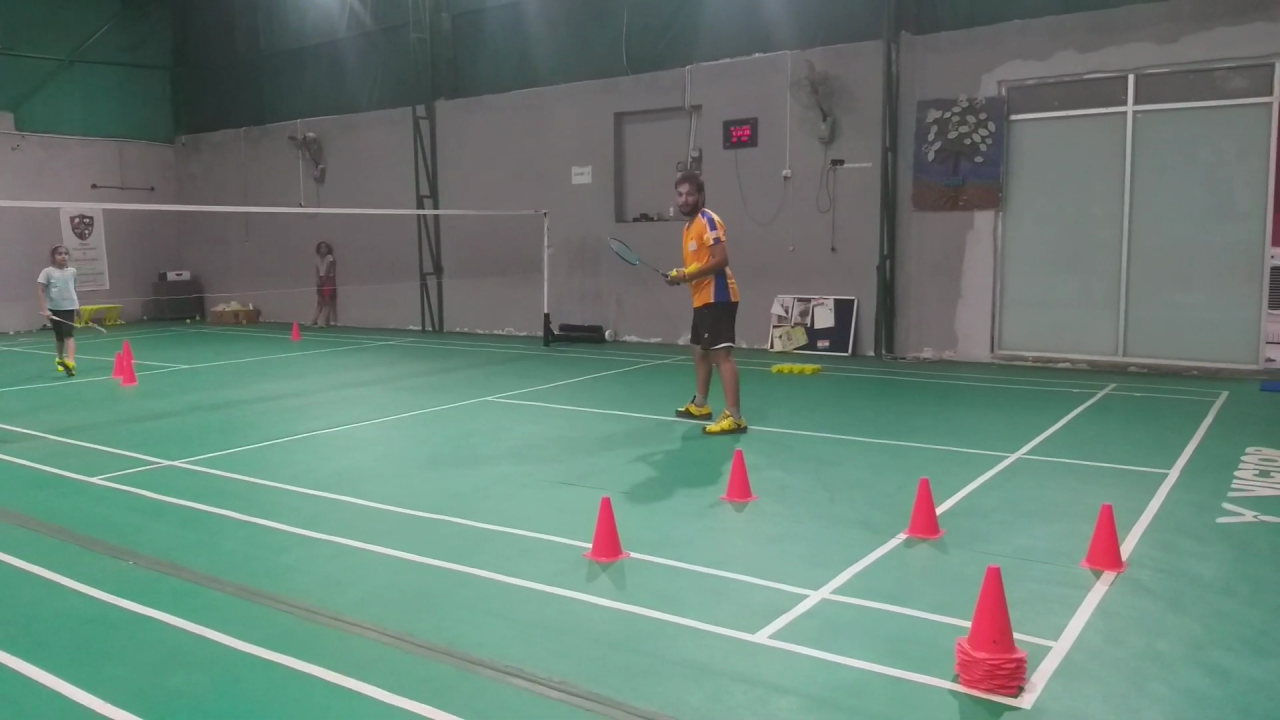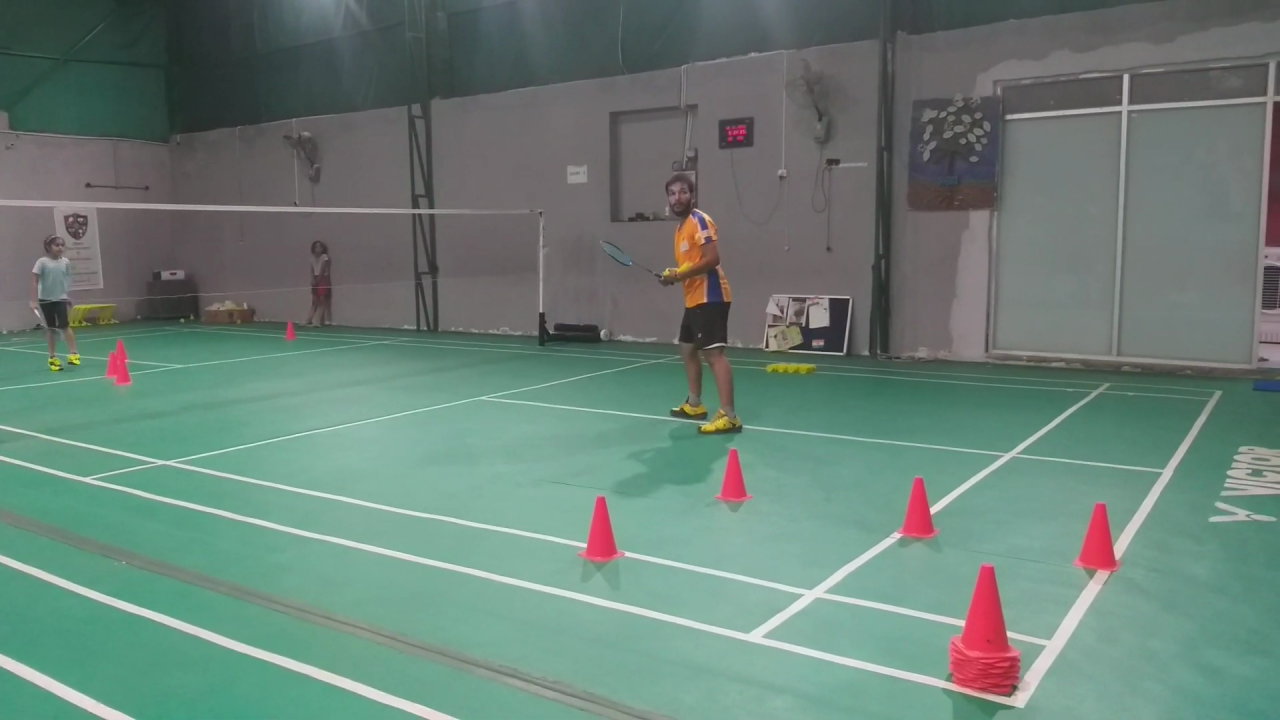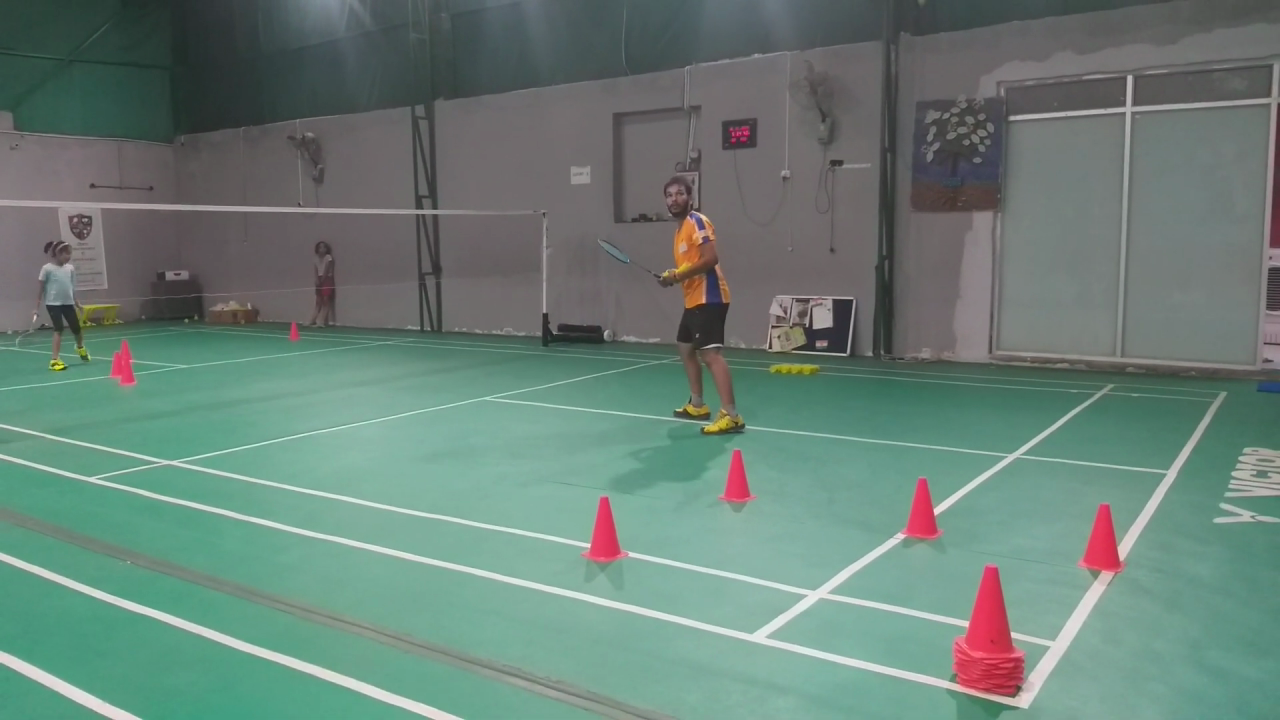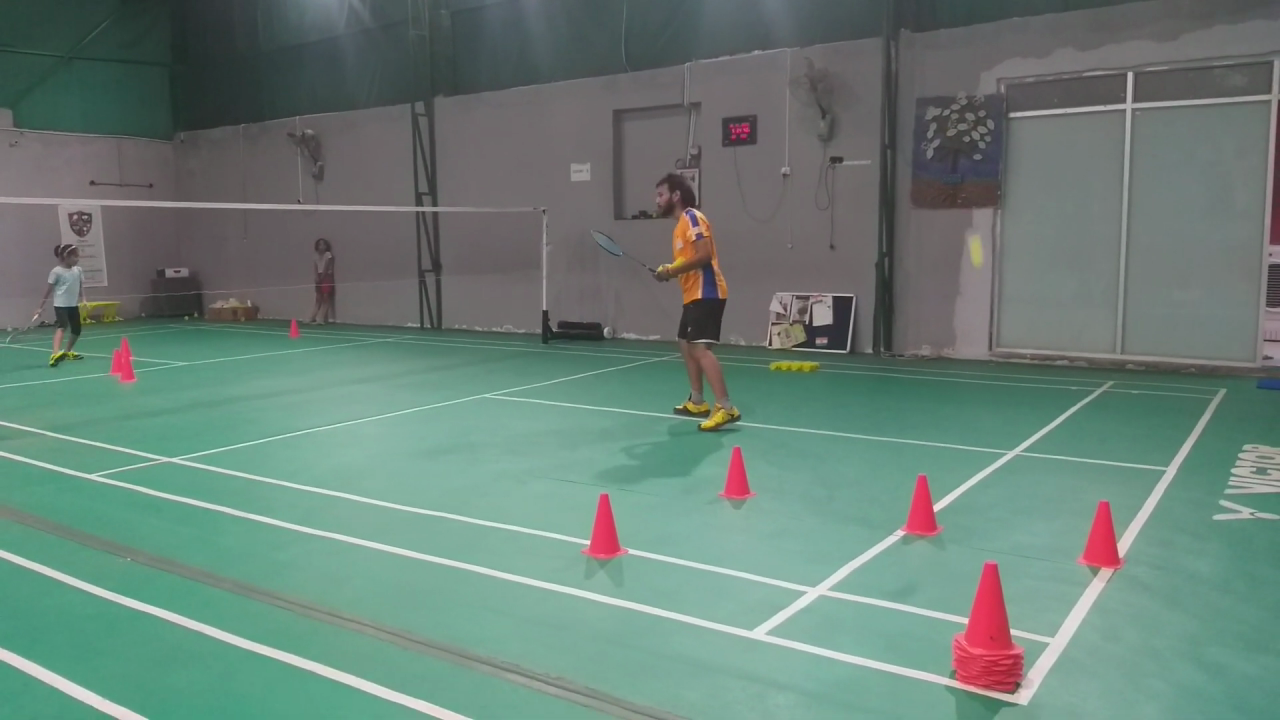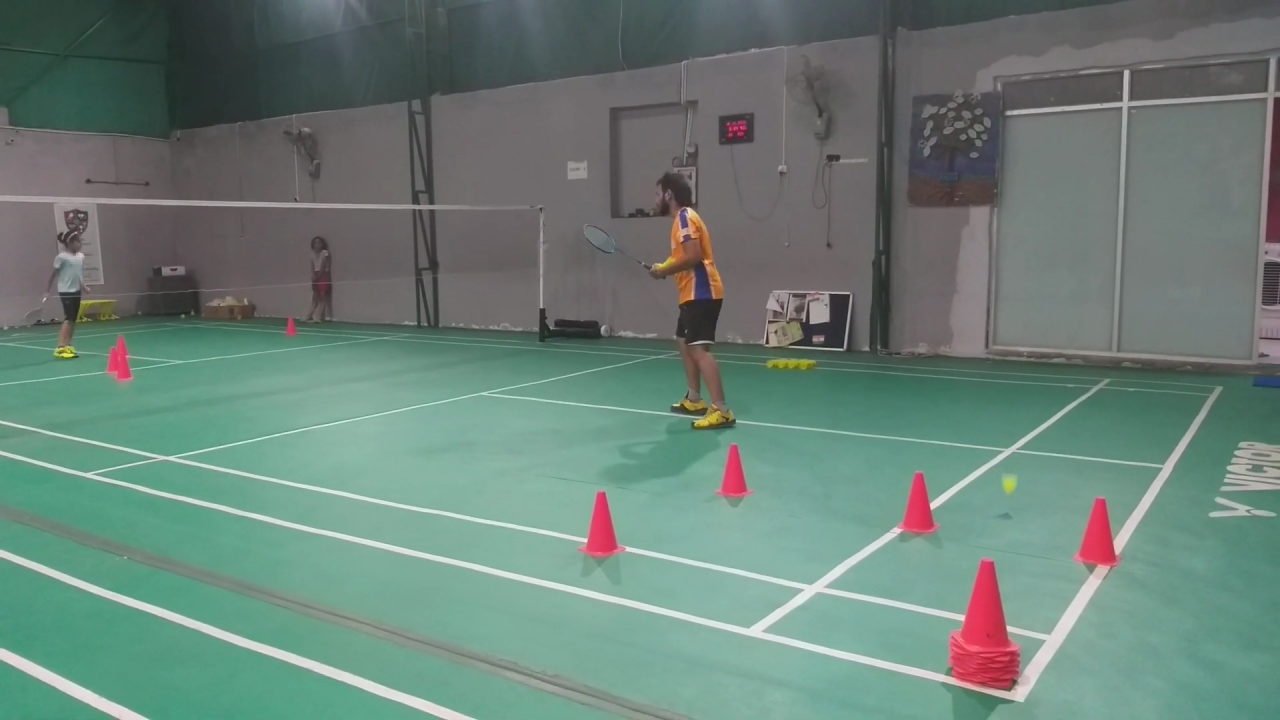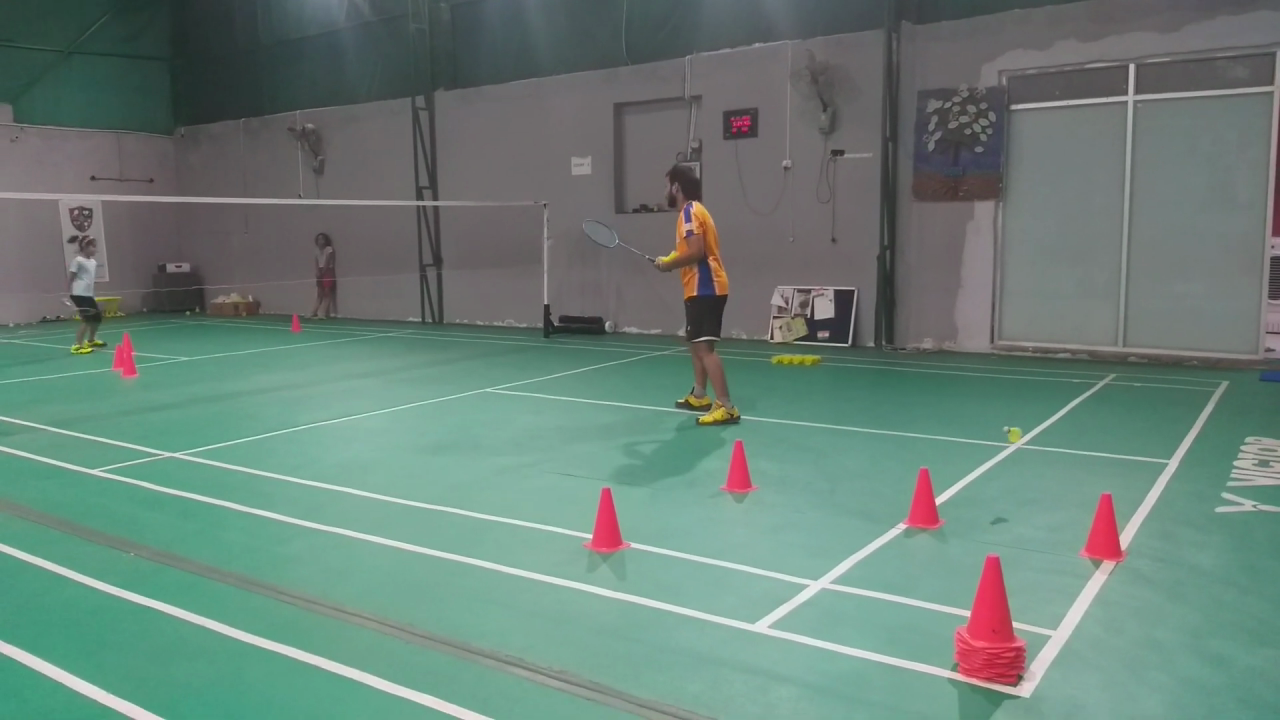
dt=0.2s
person 1, frame 1
left shoulder: (708, 220)
right shoulder: (689, 226)
left elbow: (721, 259)
left wrist: (688, 275)
right wrist: (681, 275)
left hip: (717, 298)
right hip: (702, 300)
left knee: (721, 354)
right knee: (700, 352)
left ankle: (734, 417)
right ankle: (700, 405)
person 1, frame 2
left shoulder: (699, 220)
right shoulder: (681, 227)
left elbow: (712, 259)
left wrist: (679, 274)
right wrist: (674, 275)
left hip: (710, 298)
right hip: (694, 300)
left knee: (714, 354)
right knee: (687, 350)
left ankle: (729, 416)
right ankle: (694, 404)
person 1, frame 3
left shoulder: (697, 222)
right shoulder: (680, 229)
left elbow: (710, 259)
left wrist: (678, 274)
right wrist: (673, 276)
left hip: (709, 299)
right hip: (693, 300)
left knee: (711, 354)
right knee: (686, 350)
left ankle: (730, 415)
right ankle: (697, 405)
person 1, frame 4
left shoulder: (692, 218)
right shoulder: (680, 223)
left elbow: (705, 255)
left wrist: (671, 270)
right wrist: (669, 272)
left hip: (706, 293)
right hip: (694, 295)
left knee: (700, 349)
right knee: (686, 346)
left ankle: (725, 407)
right ankle: (697, 402)
person 1, frame 5
left shoulder: (684, 217)
right shoulder: (682, 219)
left elbow: (693, 257)
left wrist: (663, 269)
right wrist: (665, 270)
left hip: (701, 293)
right hip: (693, 293)
left knee: (699, 350)
right knee: (685, 345)
left ankle: (721, 410)
right ankle: (694, 400)
person 1, frame 6
left shoulder: (689, 212)
right shoulder: (694, 210)
left elbow: (696, 253)
left wrist: (667, 264)
right wrist: (671, 261)
left hip: (704, 289)
right hip: (704, 288)
left knee: (704, 347)
right knee: (696, 344)
left ankle: (726, 407)
right ankle: (699, 396)
